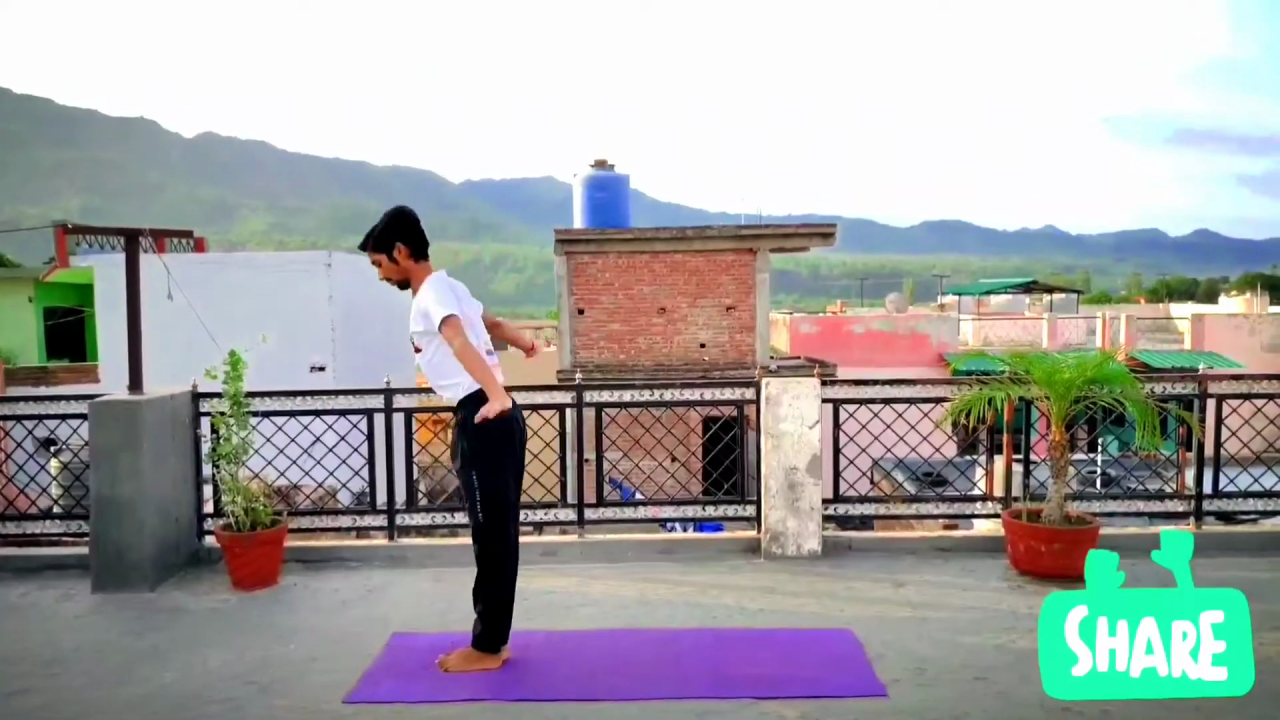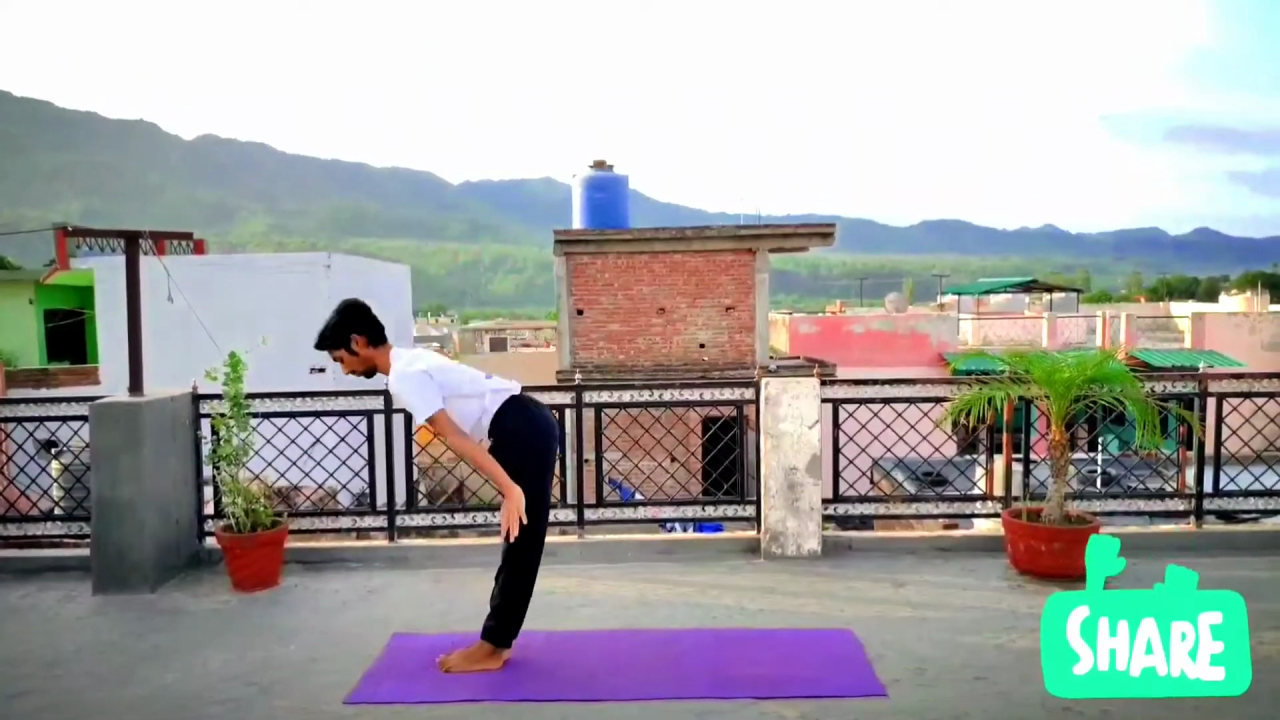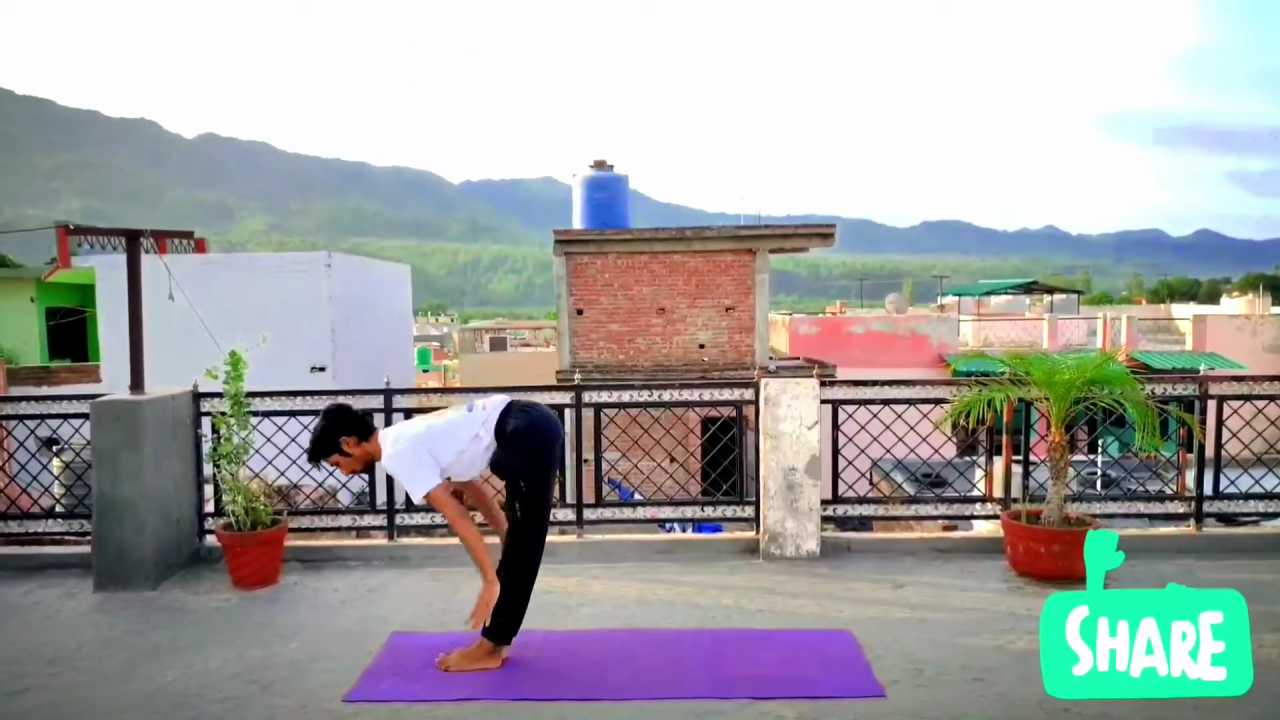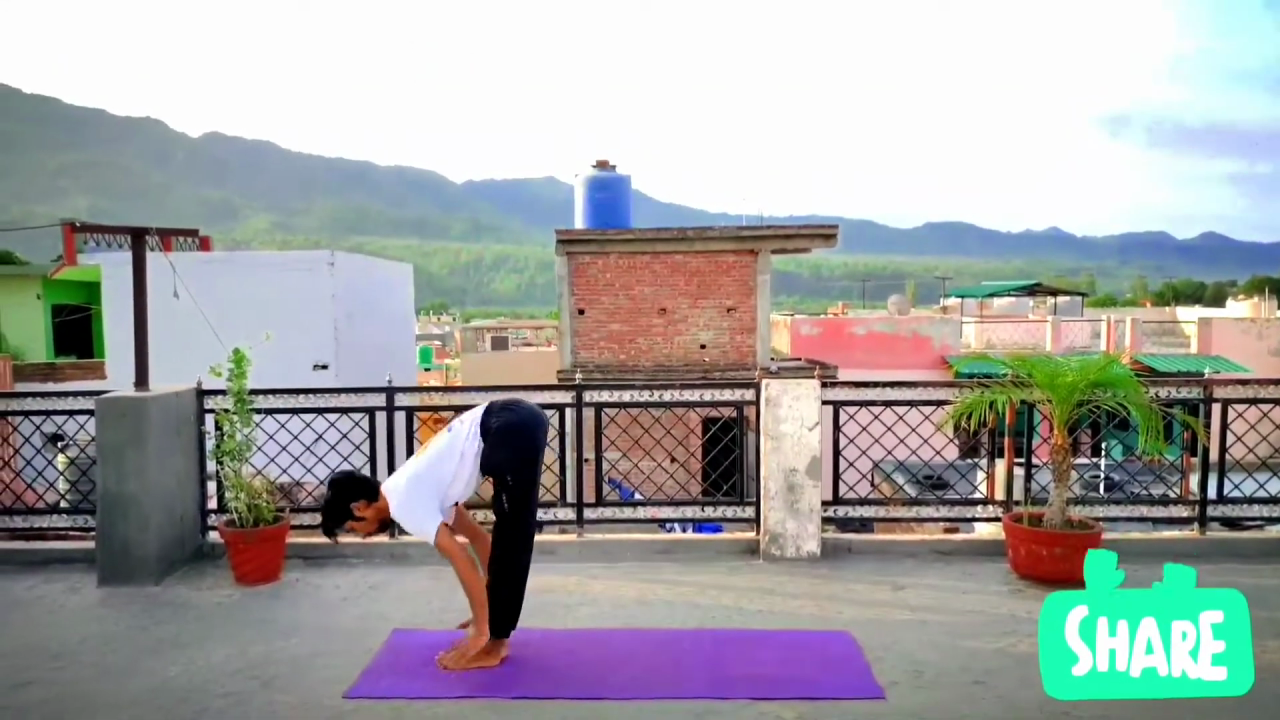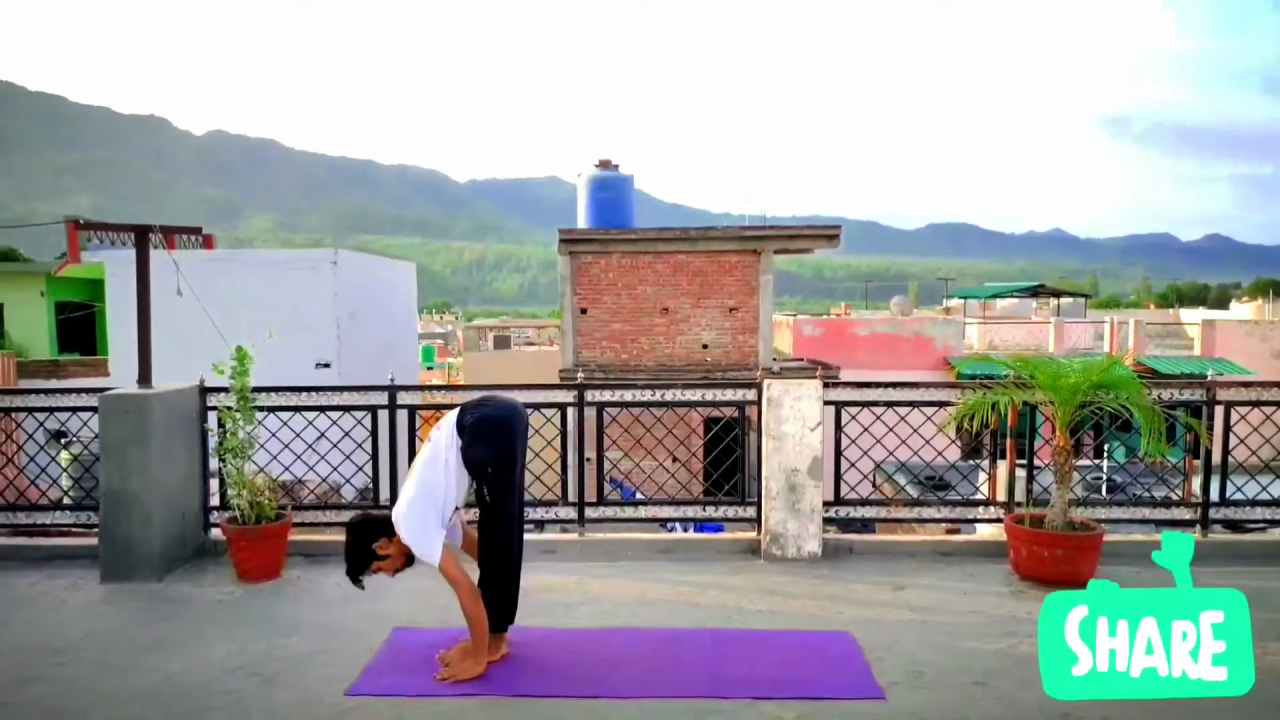
dt=0.2s
person 1, frame 1
left shoulder: (430, 295)
right shoulder: (444, 287)
left elbow: (463, 345)
right elbow: (490, 323)
left wrist: (495, 392)
right wrist: (522, 342)
left hip: (482, 420)
right hip: (484, 416)
left knee: (492, 534)
right knee: (494, 532)
left ankle: (487, 649)
right ankle: (492, 638)
person 1, frame 2
left shoulder: (403, 378)
right shoulder: (411, 362)
left elbow: (459, 440)
left wrist: (510, 488)
left hip: (522, 434)
right hip: (528, 425)
left knee: (522, 539)
right knee: (520, 536)
left ankle: (492, 647)
right ankle: (497, 640)
person 1, frame 3
left shoulder: (398, 456)
right shoulder: (401, 440)
left elbow: (457, 518)
right elbow: (471, 488)
left wrist: (490, 580)
right wrist: (503, 528)
left hip: (527, 436)
right hip: (529, 425)
left knee: (524, 539)
right knee: (520, 536)
left ankle: (491, 647)
right ankle: (496, 639)
person 1, frame 4
left shoulder: (403, 503)
right shoulder: (406, 490)
left elbow: (463, 561)
right elbow: (478, 536)
left wrist: (481, 628)
left hip: (512, 430)
right hip: (515, 423)
left knee: (510, 536)
right knee: (509, 536)
left ankle: (492, 644)
right ankle: (496, 637)
person 1, frame 5
left shoulder: (410, 526)
right shoulder: (417, 515)
left elbow: (467, 589)
right elbow: (478, 548)
left wrist: (478, 658)
left hip: (489, 426)
right hip: (496, 418)
left knee: (496, 536)
right knee: (501, 535)
left ankle: (492, 643)
right ankle: (494, 635)
